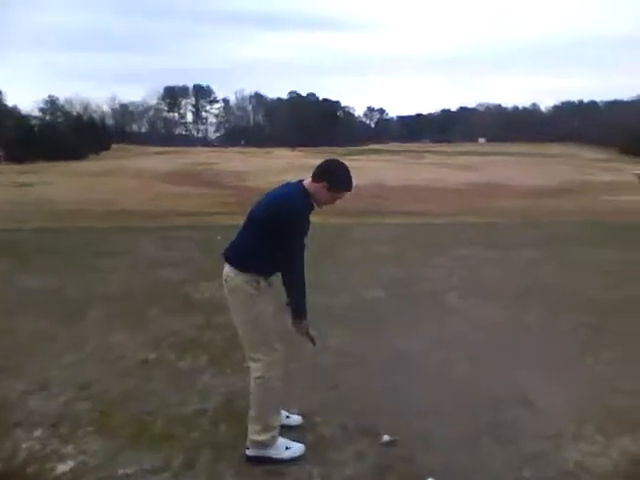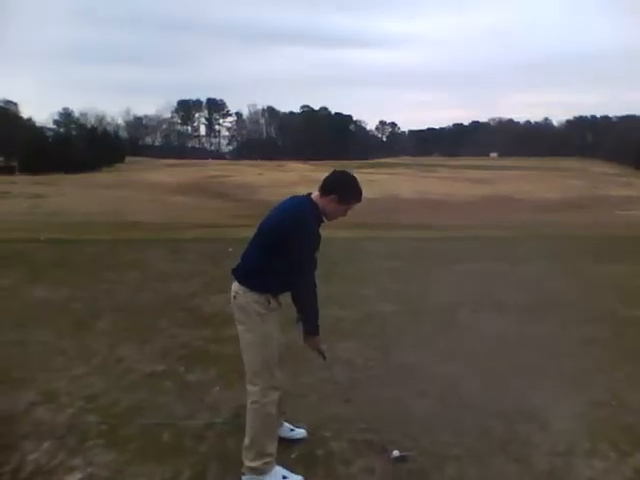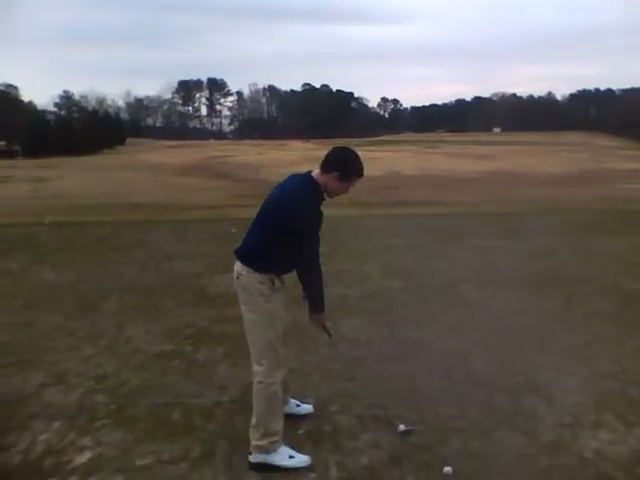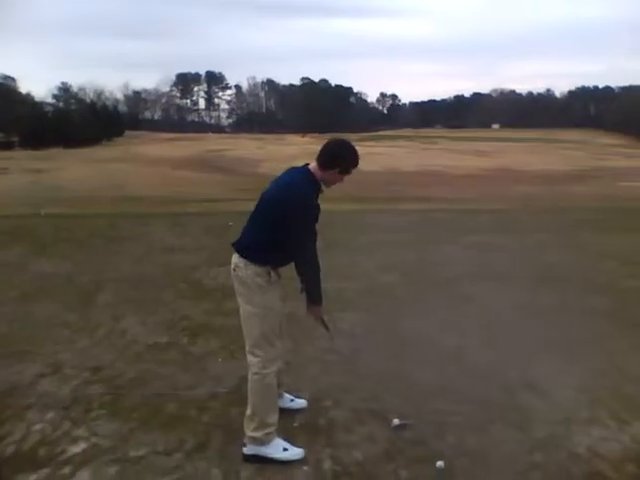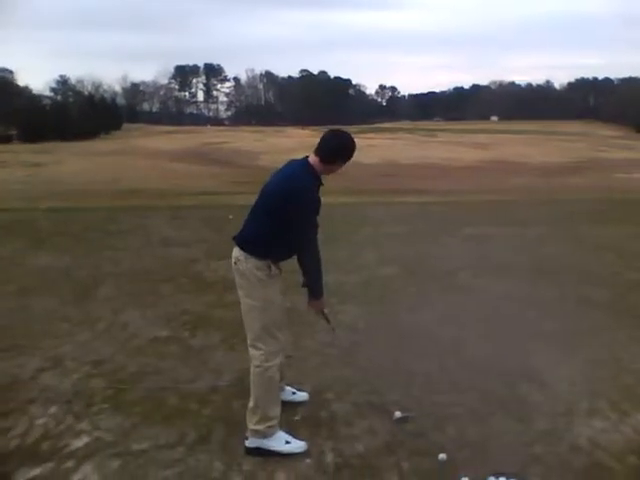
dt=0.5s
person 1, frame 1
left shoulder: (290, 194)
right shoulder: (294, 207)
left elbow: (286, 257)
right elbow: (293, 262)
left wrist: (291, 300)
right wrist: (299, 312)
left hip: (251, 275)
right hip: (247, 280)
left knee: (266, 350)
right knee: (266, 358)
left ankle: (267, 410)
right ankle: (262, 441)
person 1, frame 2
left shoulder: (298, 207)
right shoulder: (303, 223)
right elbow: (304, 280)
left wrist: (302, 313)
right wrist: (311, 329)
left hip: (257, 291)
right hip: (255, 298)
left knee: (269, 370)
right knee: (263, 382)
left ankle: (273, 423)
person 1, frame 3
left shoulder: (299, 185)
right shoulder: (304, 202)
right elbow: (308, 258)
left wrist: (309, 294)
right wrist: (316, 306)
left hip: (261, 271)
right hip: (259, 278)
left knee: (276, 345)
right knee: (269, 361)
left ankle: (279, 401)
right ankle: (264, 448)
person 1, frame 4
left shoulder: (296, 178)
right shoulder: (301, 196)
left elbow: (297, 246)
right elbow: (305, 251)
left wrist: (307, 285)
right wrist: (314, 298)
left hip: (257, 263)
right hip: (255, 270)
left knee: (272, 339)
right knee: (264, 353)
left ankle: (272, 394)
right ankle: (259, 440)
person 1, frame 5
left shoulder: (296, 170)
right shoulder: (303, 188)
left elbow: (300, 238)
right elbow: (307, 244)
left wrist: (308, 280)
right wrist: (316, 291)
left hip: (257, 257)
right hip: (256, 264)
left knee: (273, 335)
right knee: (267, 346)
left ankle: (274, 388)
right ankle: (261, 433)
